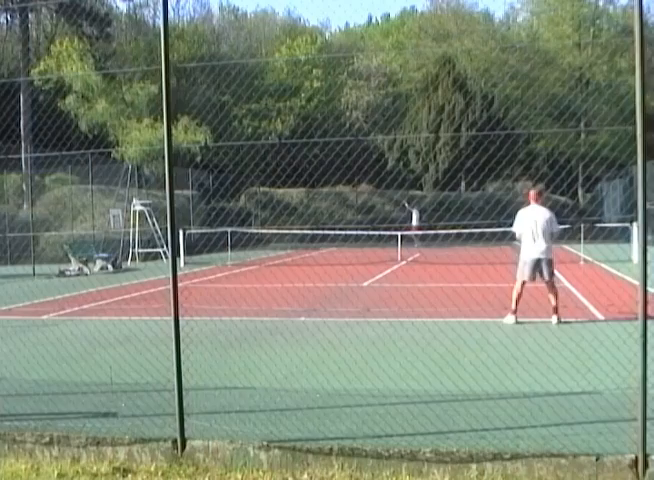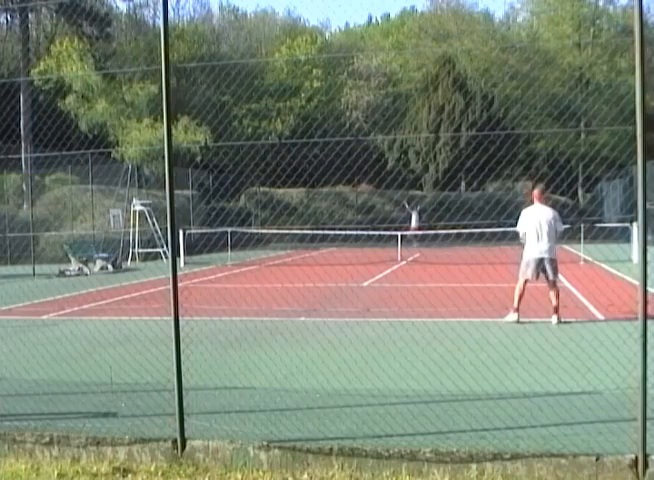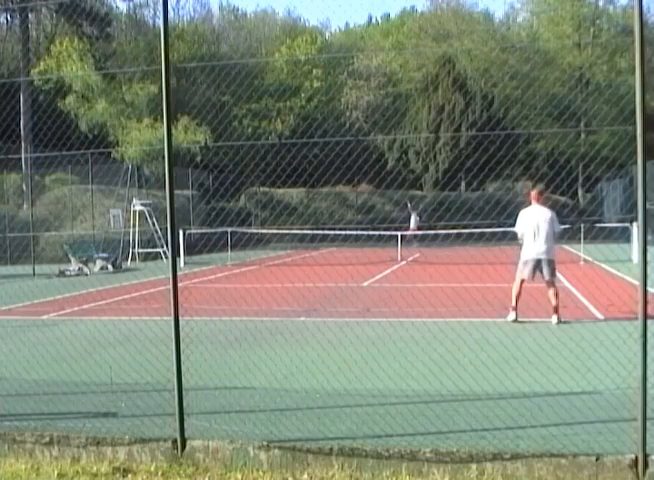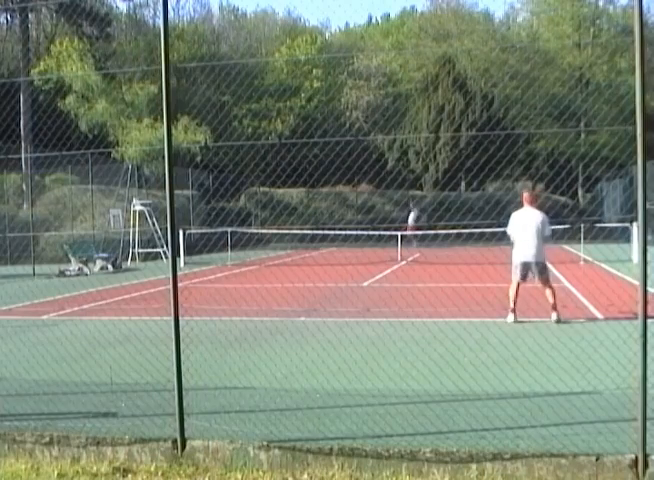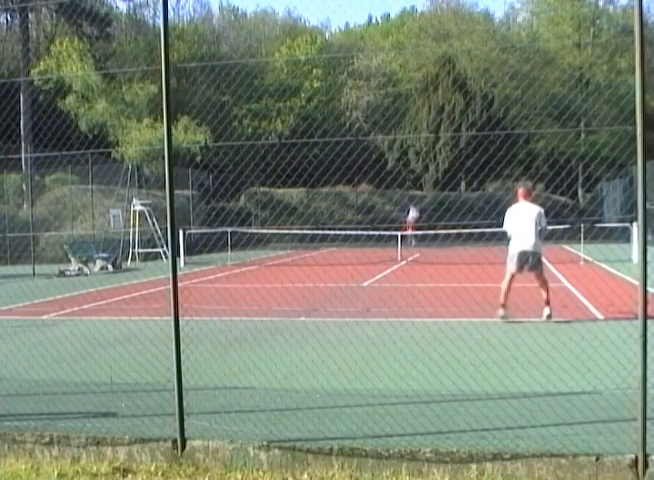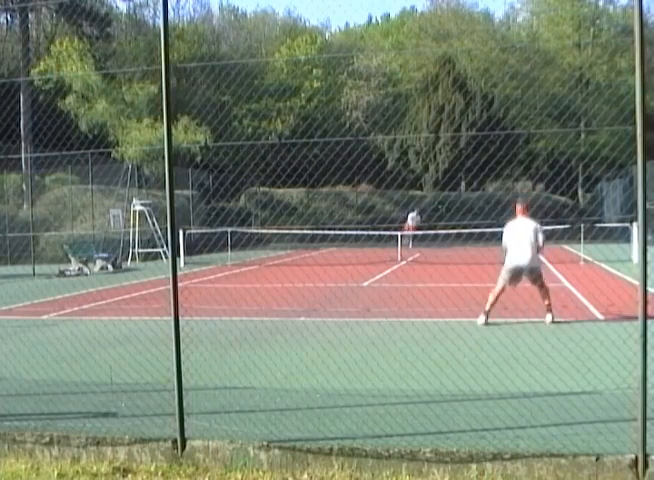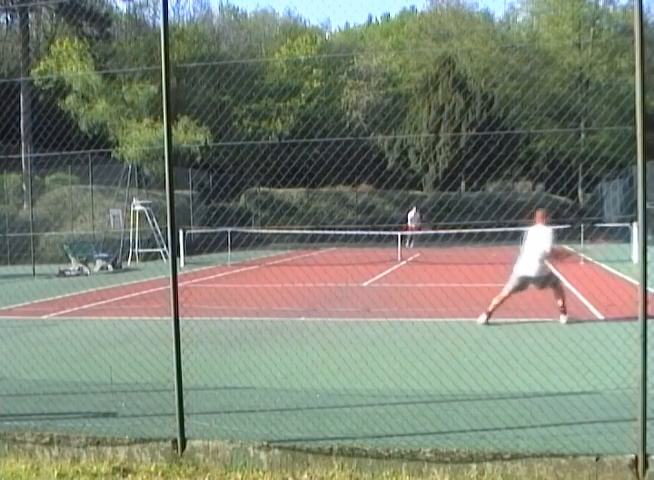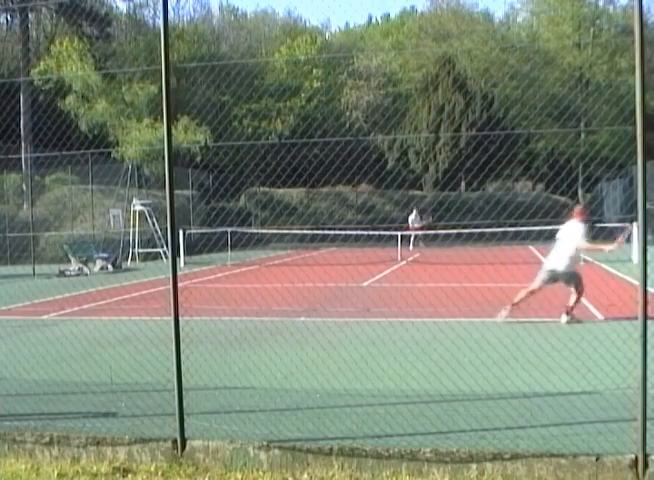
dt=0.2s
person 1, frame 1
left shoulder: (522, 213)
right shoulder: (548, 213)
left elbow: (518, 235)
right elbow: (554, 234)
left hip: (528, 254)
right hip: (545, 254)
left knee: (520, 283)
right knee: (550, 283)
left ankle: (513, 314)
right ankle: (555, 314)
person 1, frame 2
left shoulder: (526, 212)
right shoulder: (552, 213)
left elbow: (522, 234)
right elbow: (558, 233)
left hip: (531, 253)
right hip: (549, 253)
left knee: (522, 281)
right knee: (552, 283)
left ankle: (515, 312)
right ankle: (555, 314)
person 1, frame 3
left shoulder: (524, 213)
right shoulder: (550, 214)
left elbow: (520, 235)
right elbow: (555, 234)
left hip: (529, 253)
right hip: (547, 254)
left knee: (519, 280)
right knee: (551, 283)
left ankle: (513, 311)
right ankle: (555, 314)
person 1, frame 4
left shoulder: (515, 215)
right shoulder: (541, 216)
left elbow: (512, 236)
right elbow: (546, 236)
left hip: (519, 255)
right hip: (537, 256)
left knee: (515, 282)
right knee: (546, 284)
left ankle: (512, 313)
right ankle: (554, 312)
person 1, frame 5
left shoulder: (511, 210)
right shoulder: (538, 209)
left elbow: (508, 231)
right elbow: (543, 229)
left hip: (517, 247)
right hip: (534, 247)
left knee: (509, 276)
right knee: (540, 277)
left ankle: (502, 308)
right ankle: (547, 307)
person 1, frame 6
left shoulder: (509, 225)
right shoulder: (535, 225)
left elbow: (505, 246)
right elbow: (541, 246)
left hip: (513, 261)
right hip: (531, 262)
left knee: (498, 289)
right knee: (541, 285)
left ankle: (485, 315)
right ankle: (549, 313)
person 1, frame 7
left shoulder: (530, 231)
right shoulder: (548, 230)
right elbow: (548, 251)
right wrist: (561, 254)
left hip: (521, 269)
right hip: (538, 271)
left knee: (505, 294)
right knee: (558, 287)
left ankle: (487, 315)
right ankle: (563, 314)
person 1, frame 8
left shoulder: (567, 225)
right shoulder: (580, 227)
right elbow: (582, 246)
right wrist: (605, 248)
left hip: (550, 263)
right hip: (566, 267)
left knee: (533, 288)
right knee: (579, 290)
left ankle: (510, 307)
right ankle: (567, 315)
